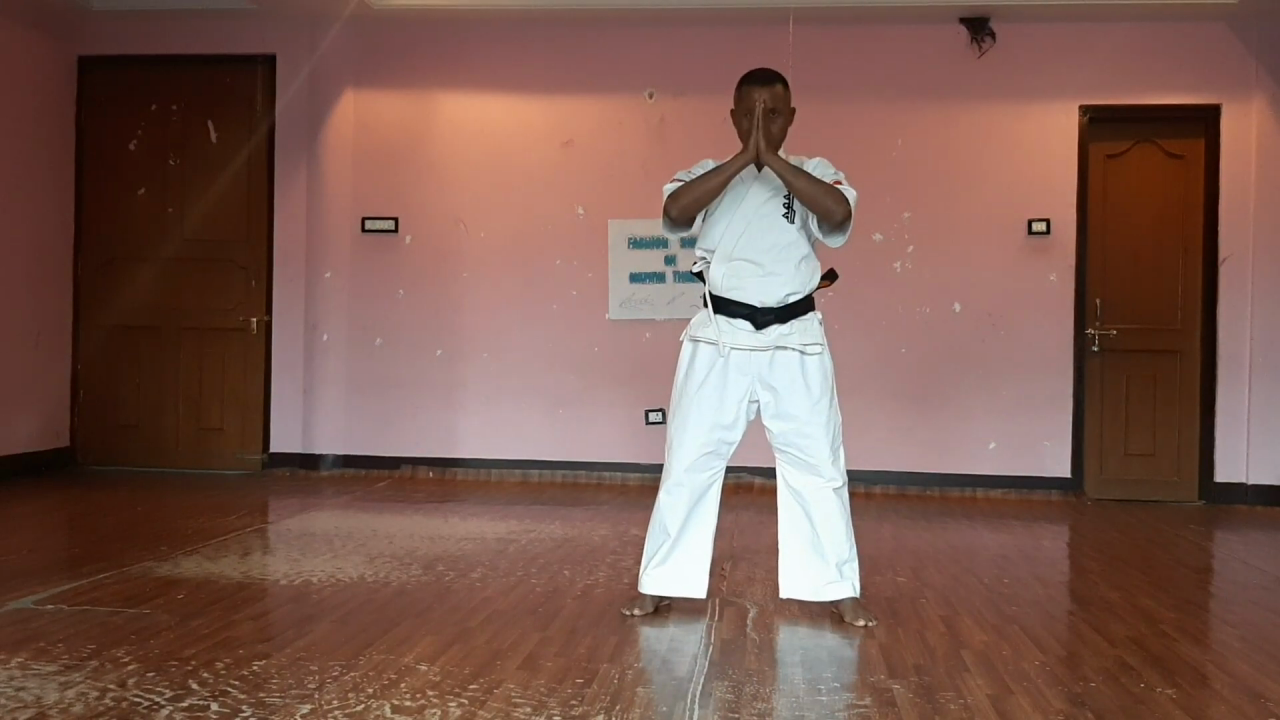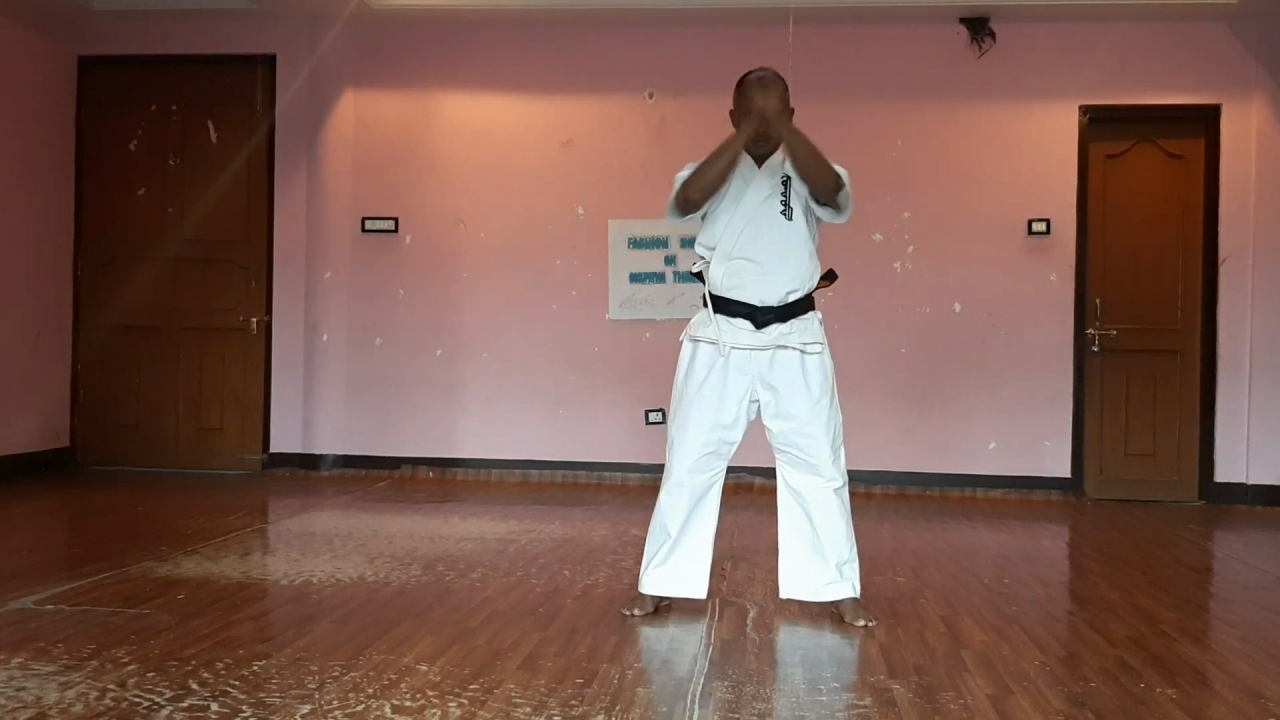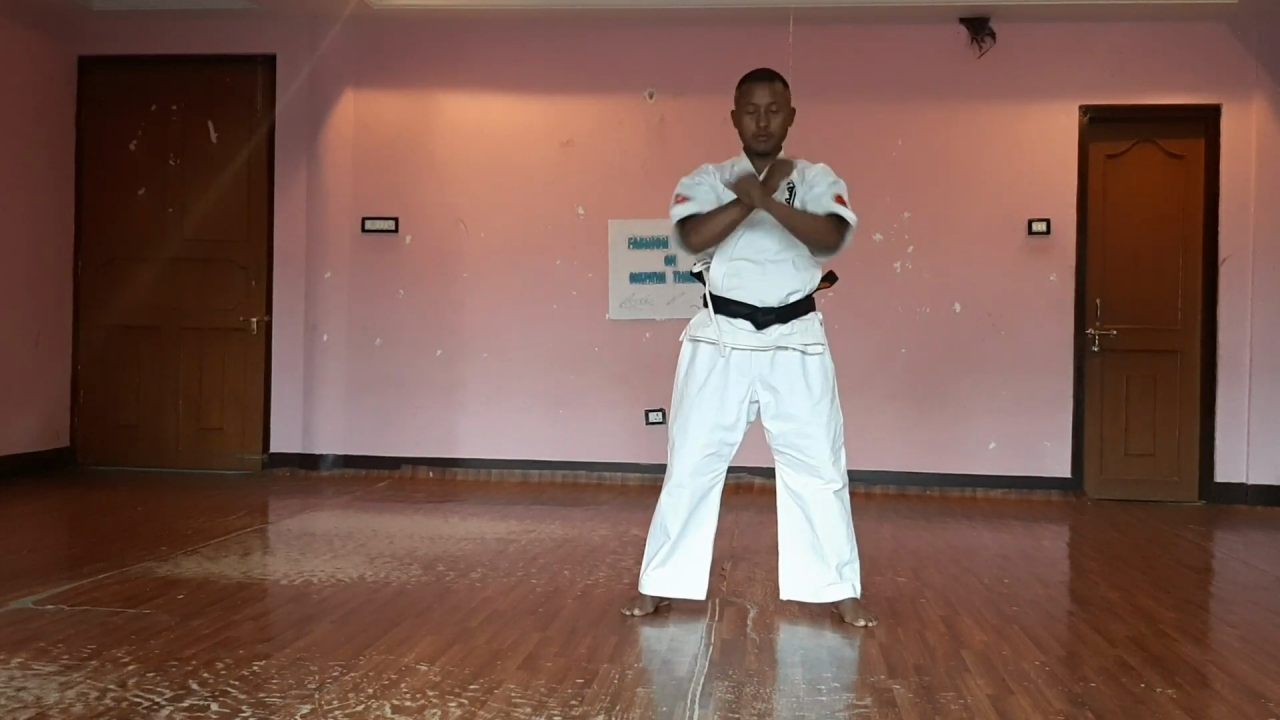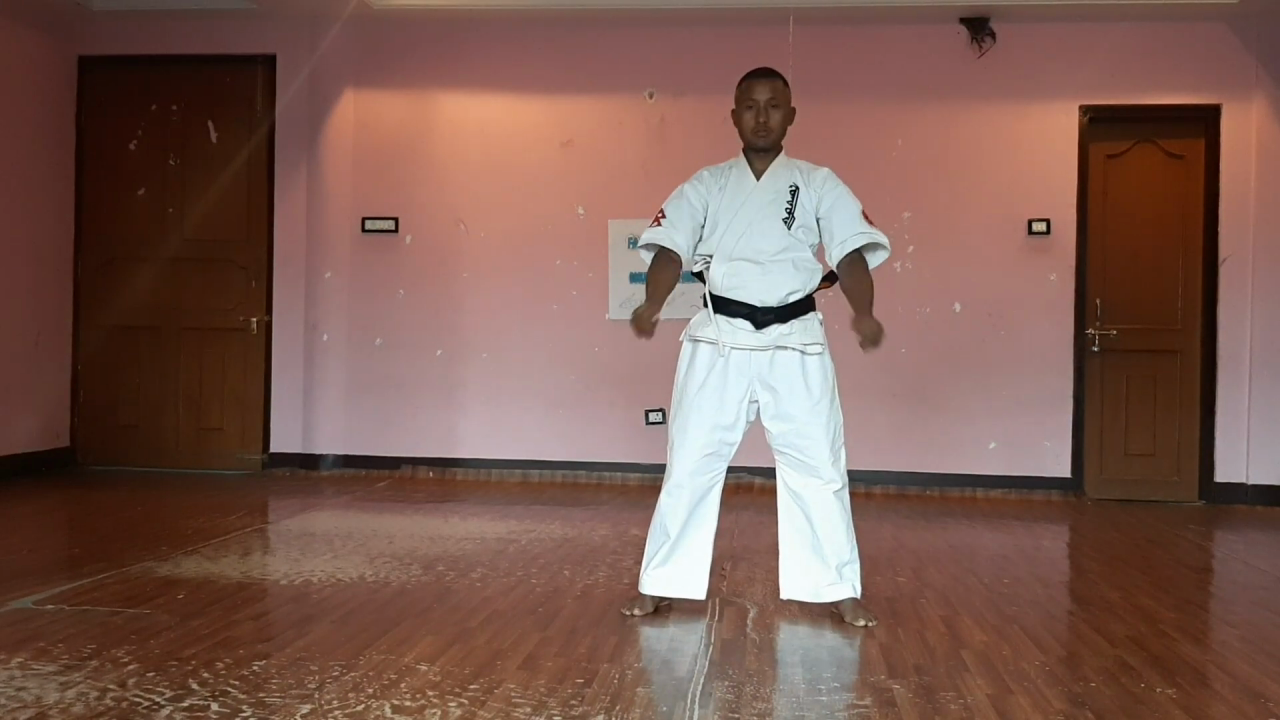
dt=0.3s
person 1, frame 1
left shoulder: (813, 173)
right shoulder: (710, 174)
left elbow: (838, 216)
right elbow: (674, 212)
left wrist: (773, 159)
right wrist: (743, 158)
left hip: (794, 340)
right hip: (719, 338)
left knee: (817, 465)
right knee: (689, 462)
left ankle: (840, 590)
right ankle: (657, 583)
person 1, frame 2
left shoulder: (803, 171)
right shoulder: (717, 169)
left elbow: (834, 194)
right elbow: (686, 200)
left wrist: (784, 129)
right wrist: (740, 136)
left hip: (794, 339)
right hip: (719, 337)
left knee: (818, 464)
right knee: (690, 462)
left ankle: (839, 590)
right ankle: (658, 584)
person 1, frame 3
left shoulder: (816, 178)
right shoulder: (708, 178)
left elbow: (833, 235)
right elbow: (694, 239)
left wrist: (769, 201)
right wrist: (754, 193)
left hip: (795, 340)
right hip: (719, 338)
left knee: (819, 466)
right knee: (692, 464)
left ankle: (839, 590)
right ankle: (660, 584)
person 1, frame 4
left shoulder: (819, 184)
right shoulder: (705, 185)
left elbow: (853, 251)
right elbow: (667, 252)
left wrist: (863, 312)
right wrist: (651, 304)
left hip: (795, 340)
right hip: (719, 339)
left knee: (818, 467)
right knee: (691, 464)
left ankle: (840, 590)
right ankle: (660, 584)
